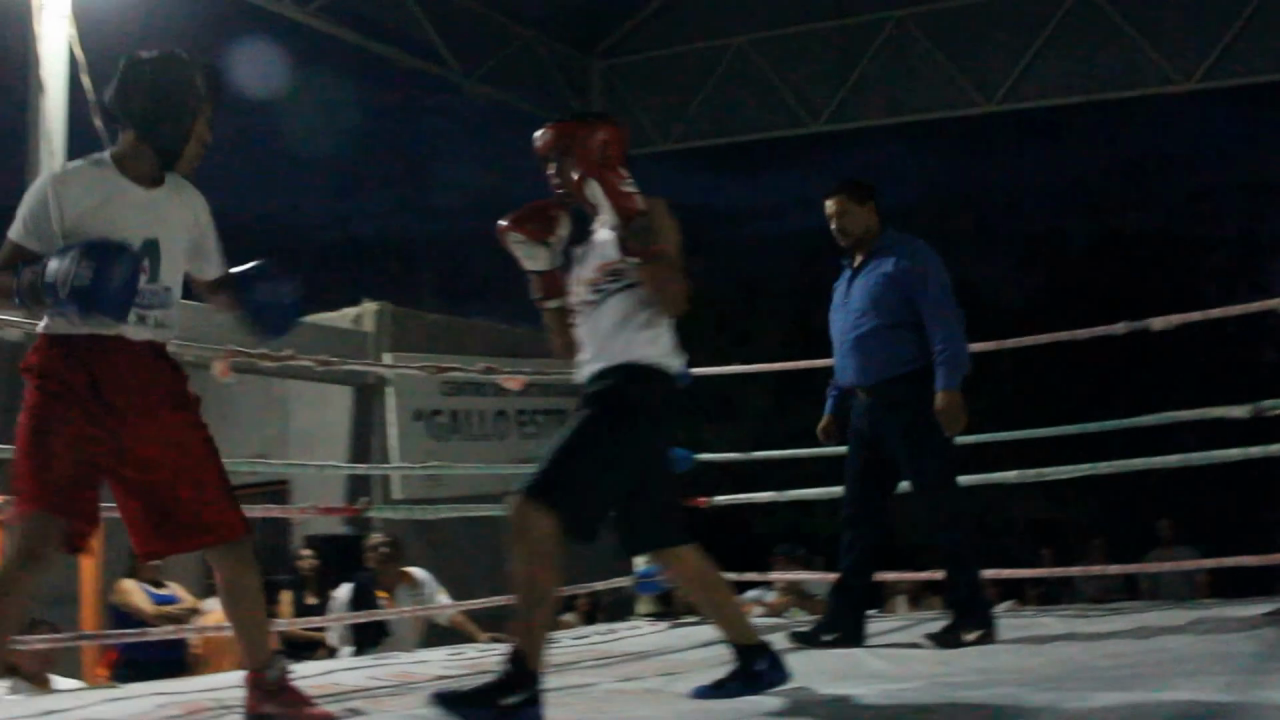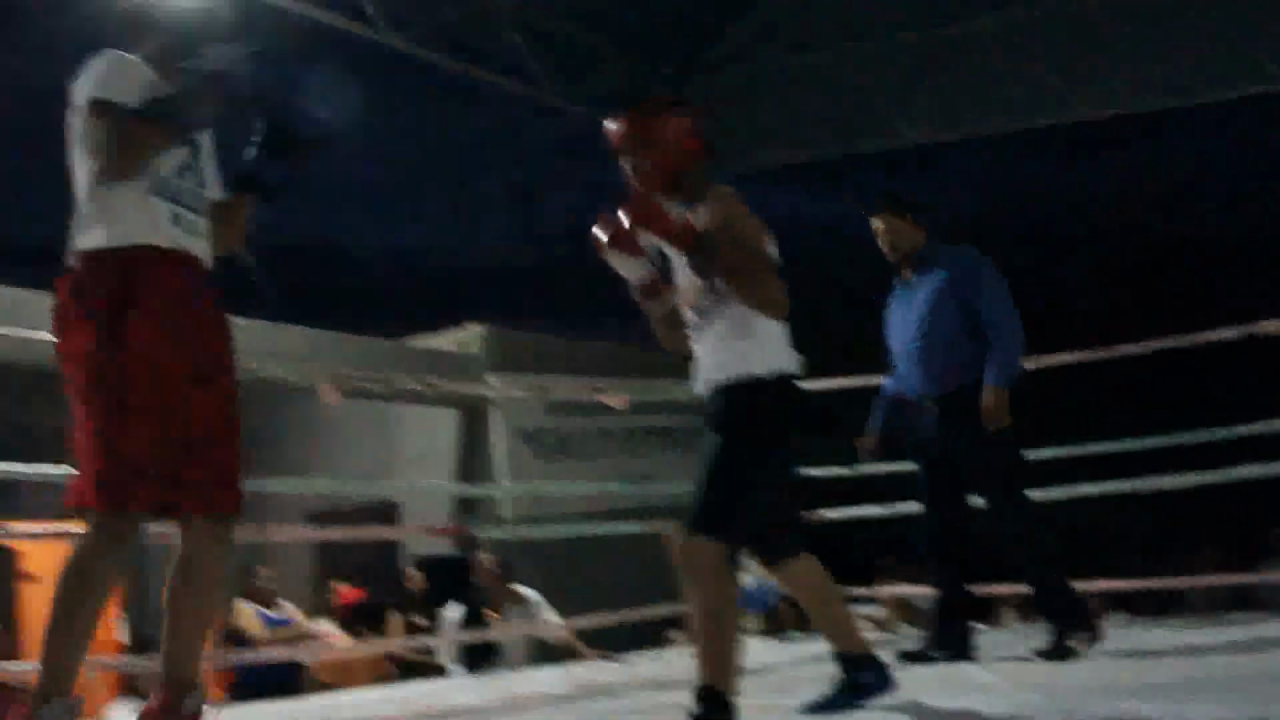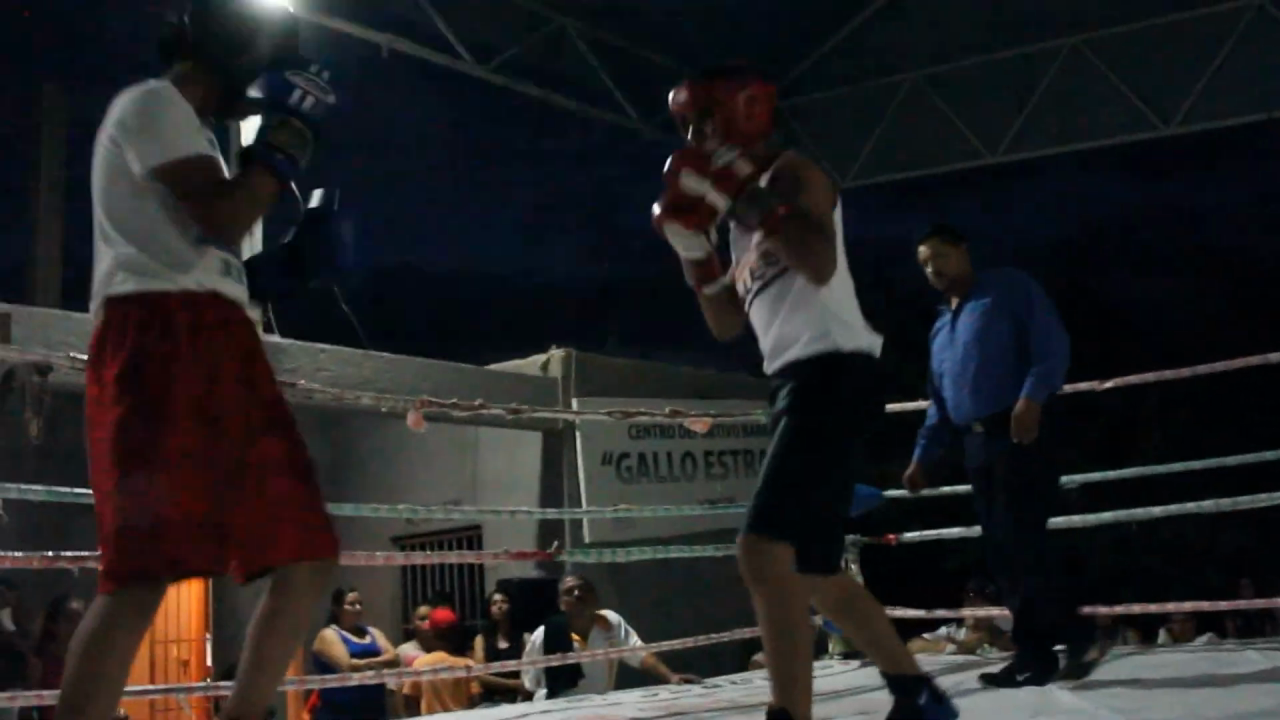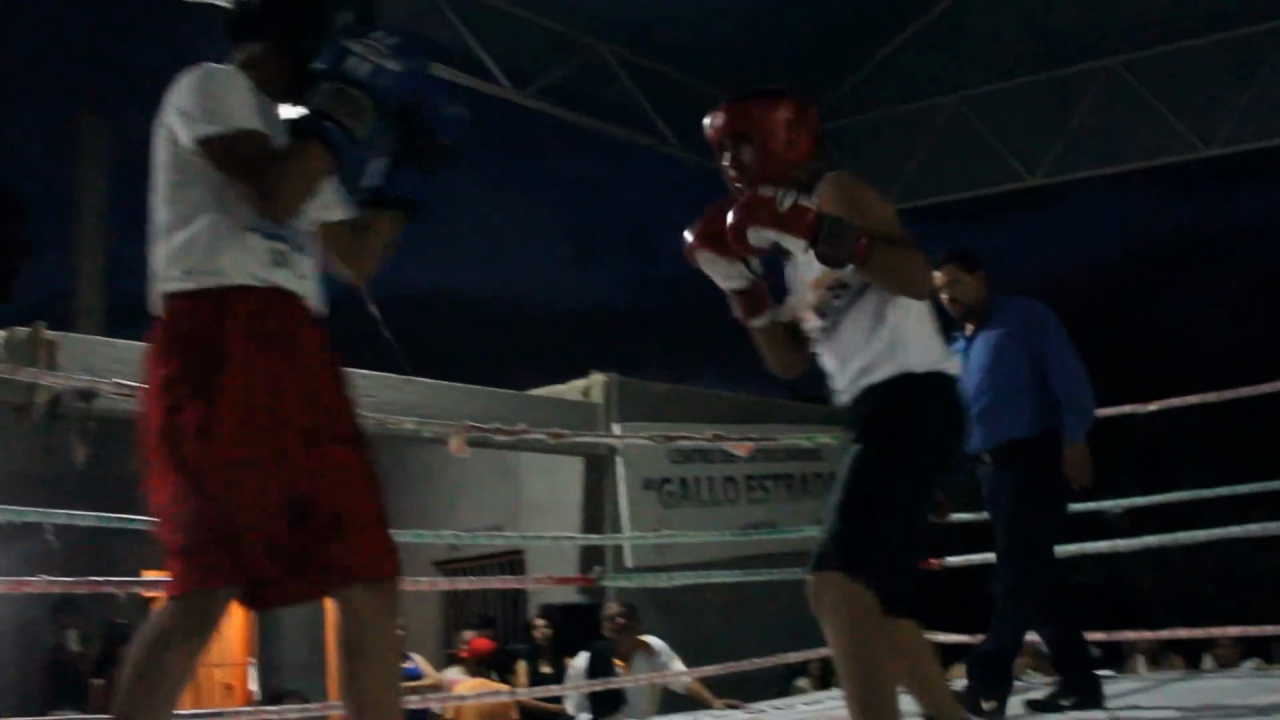
dt=0.3s
person 1, frame 1
left shoulder: (188, 204)
right shoulder: (63, 187)
left elbow: (213, 287)
left wrist: (252, 291)
left hip: (148, 377)
right hip: (69, 369)
left knee: (227, 537)
person 1, frame 2
left shoulder: (189, 124)
right shoulder: (114, 70)
left elbow: (225, 236)
right elbow: (119, 159)
left wrist: (266, 161)
right wrist: (202, 90)
left hip: (188, 304)
right hip: (124, 287)
left knee: (211, 515)
right knee: (119, 514)
person 1, frame 3
left shoulder: (187, 131)
right shoulder: (151, 105)
right elbow: (222, 224)
right wrist: (292, 129)
left hip: (219, 347)
right hip: (160, 338)
left knee: (308, 560)
right knee: (142, 572)
person 1, frame 4
left shoulder: (290, 143)
right shoulder: (211, 86)
left elbow: (360, 258)
right elbow: (276, 196)
left wrist: (392, 164)
right wrist: (349, 102)
left hip: (299, 354)
right hip: (218, 337)
left knee: (369, 583)
right knee: (205, 588)
person 2, frame 1
left shoulder: (646, 218)
right shoulder: (591, 242)
left elbow: (672, 302)
right elbow: (568, 345)
left wrist: (629, 219)
right wrist: (542, 269)
left hip: (636, 390)
right hip: (617, 395)
left knee: (533, 516)
right knee: (668, 547)
right ankle: (756, 657)
person 2, frame 2
left shoulder: (721, 210)
right shoulder: (688, 226)
left elbow: (777, 304)
right elbow: (685, 341)
left wrist: (691, 244)
right wrist: (648, 278)
left hip: (758, 397)
right hip: (741, 403)
left knee: (699, 548)
right knee: (783, 554)
right ankle: (861, 666)
person 2, frame 3
left shoulder: (792, 172)
right shoulder: (744, 217)
left elbow: (819, 267)
right elbow: (726, 328)
left wrist: (742, 191)
right wrist: (695, 254)
left hip: (832, 378)
right hip: (803, 384)
left knee: (764, 552)
right knee: (810, 568)
person 2, frame 4
left shoulder: (839, 194)
right shoulder: (796, 230)
left elbow: (914, 280)
right elbow: (789, 362)
left wrist: (814, 230)
right wrist: (741, 282)
left hip: (912, 404)
right hip: (885, 413)
left knee: (838, 588)
right knee: (876, 604)
person 3, frame 1
left shoulder: (910, 257)
right shoulder: (846, 278)
left elbow: (944, 324)
left wrist: (949, 387)
right wrist: (833, 407)
left hip: (909, 400)
right hip: (862, 409)
left knee: (941, 507)
right knee: (858, 514)
left ankle: (973, 615)
right ankle: (844, 619)
person 3, frame 2
left shoulder: (963, 266)
right shoulder: (897, 298)
left elbow: (1003, 326)
right elbow: (896, 372)
left wrist: (997, 384)
right wrist: (879, 426)
left hip: (976, 413)
right hip: (924, 422)
left knee: (1011, 517)
right knee: (941, 527)
left ankle: (1071, 620)
right ankle: (950, 633)
person 3, frame 3
left shoulder: (1010, 288)
right shoulder: (941, 326)
left elbow: (1052, 343)
right elbow: (940, 401)
left wrist: (1033, 398)
right wrist: (921, 456)
left hip: (1019, 433)
right hip: (977, 443)
left knee: (1018, 537)
right knee: (1000, 549)
left ankle: (1074, 635)
right ankle: (1035, 655)
person 3, frame 4
left shoulder: (1024, 318)
right shoulder: (957, 349)
left elbow: (1068, 378)
left wrist: (1074, 438)
left hip: (1036, 458)
right hip: (994, 468)
left knee: (1018, 571)
right knee: (1035, 575)
right ankle: (1078, 682)
